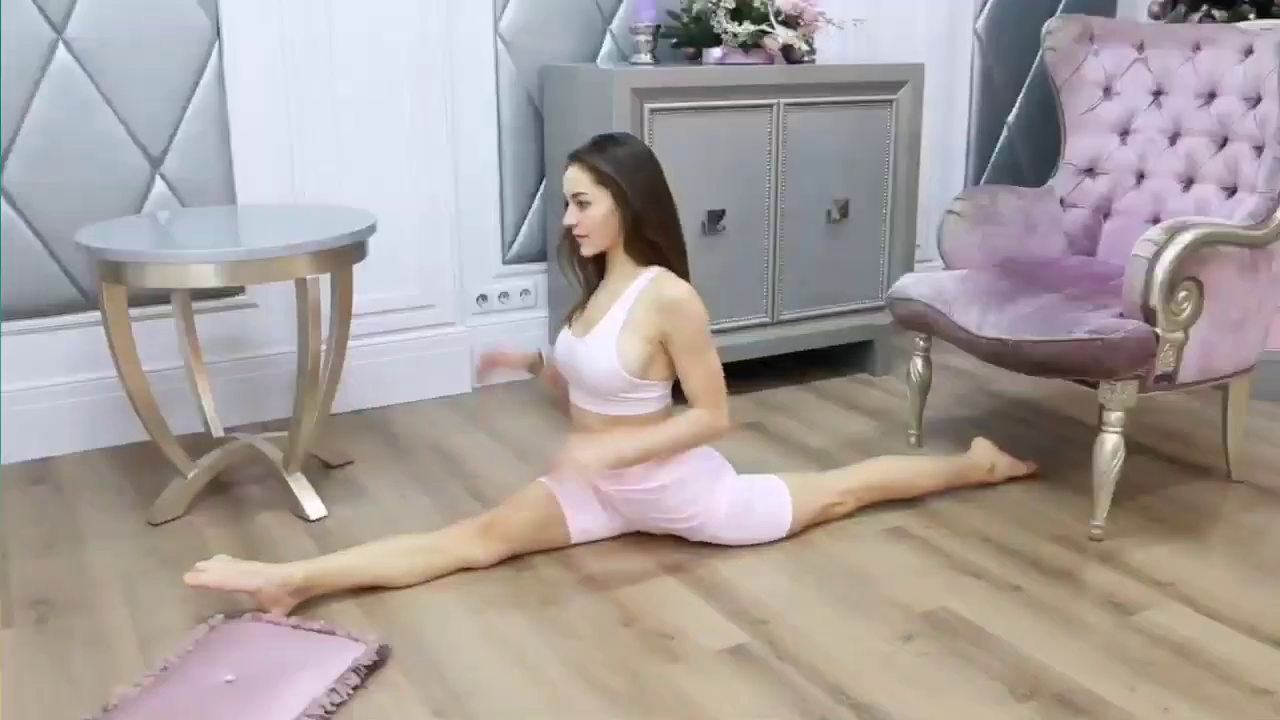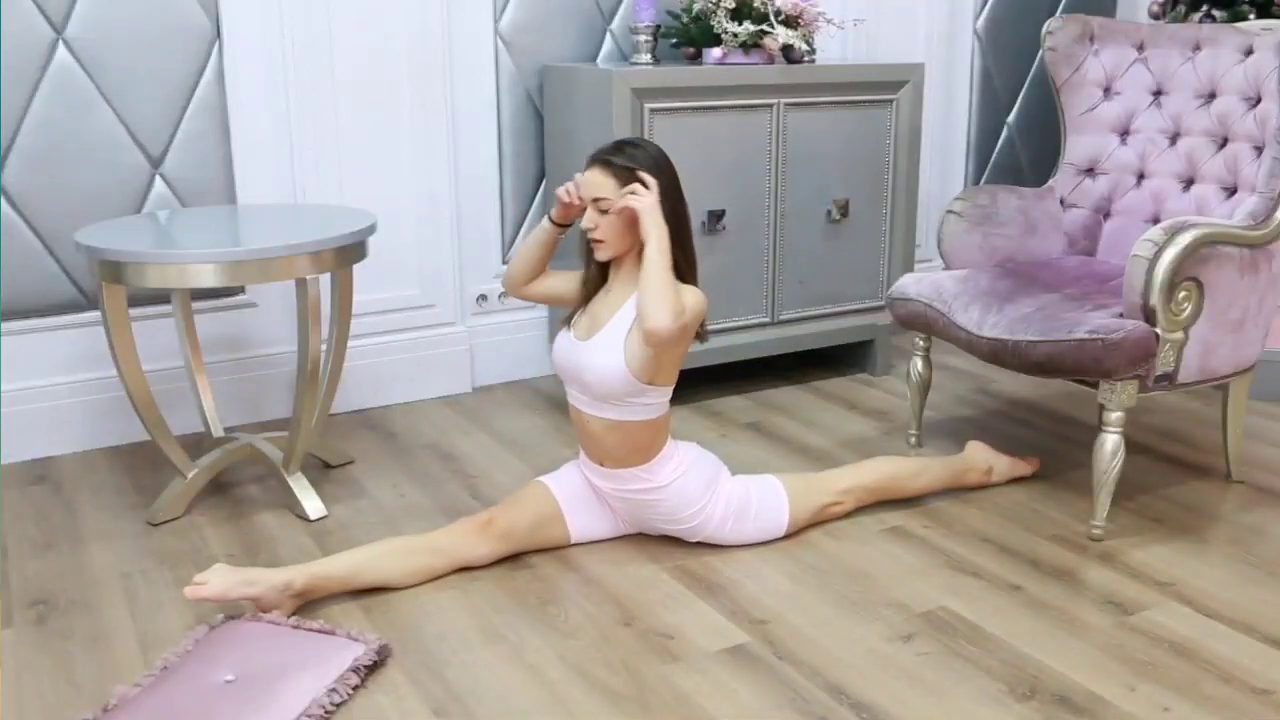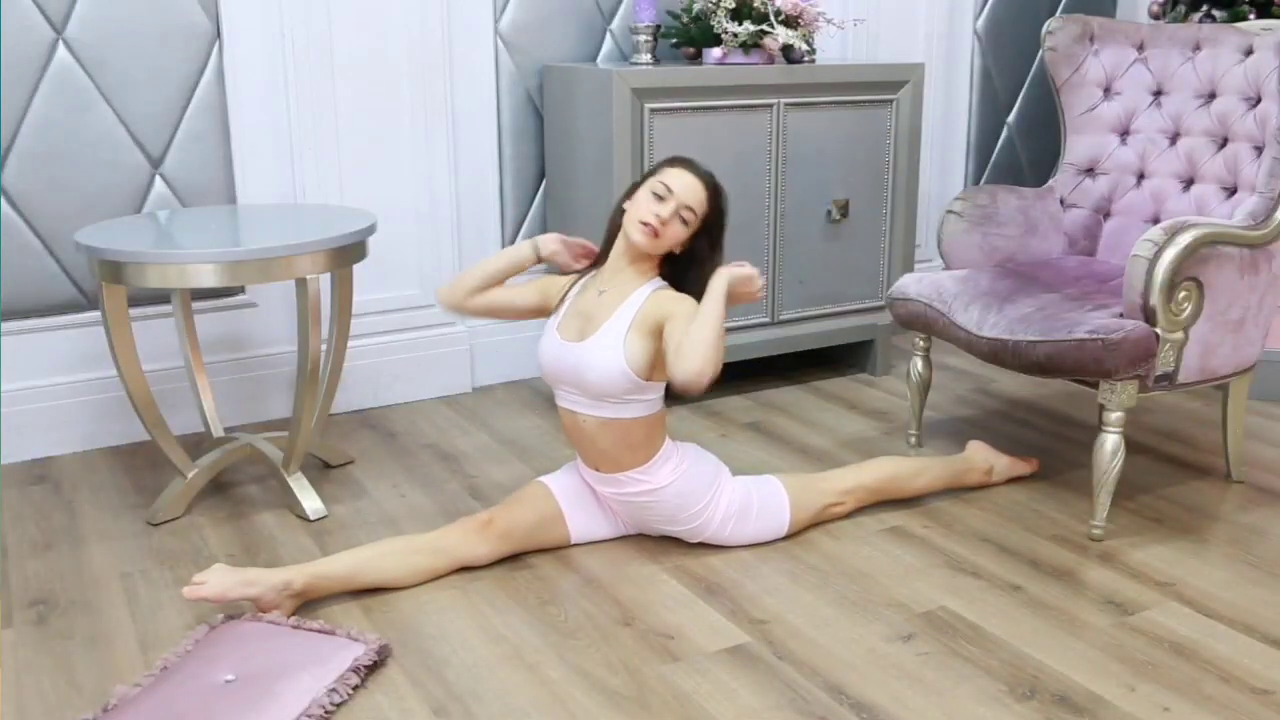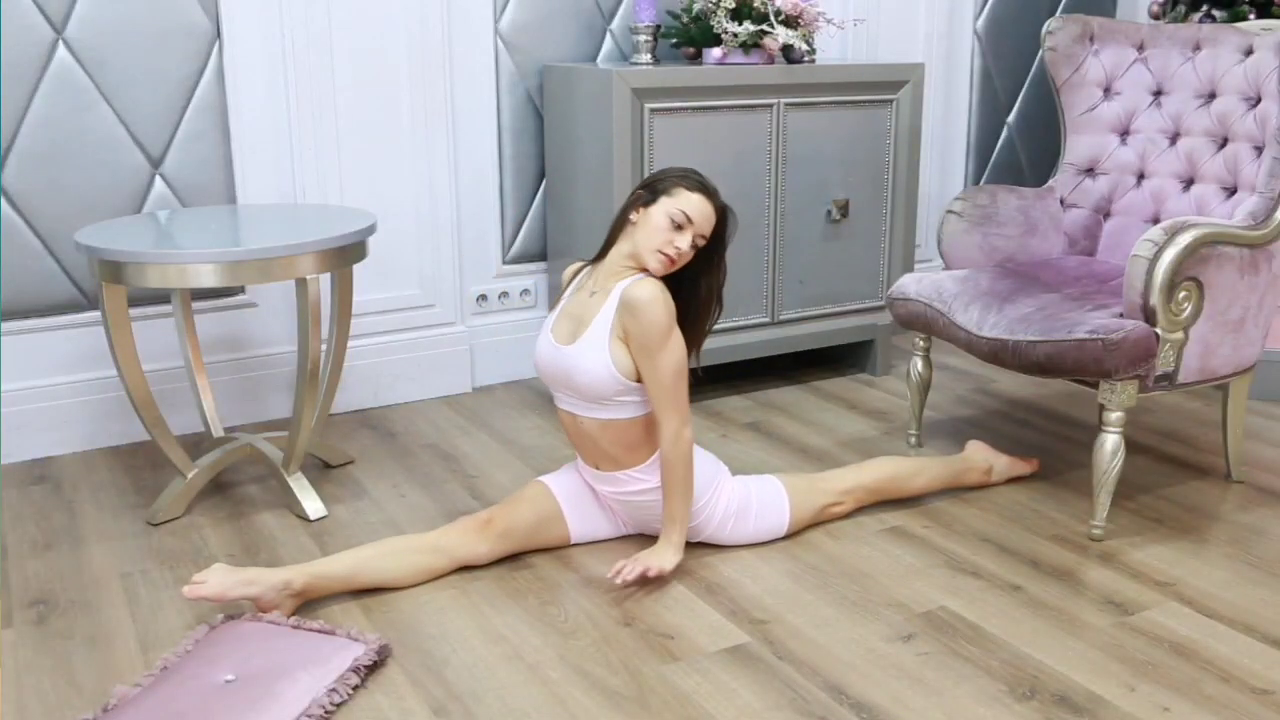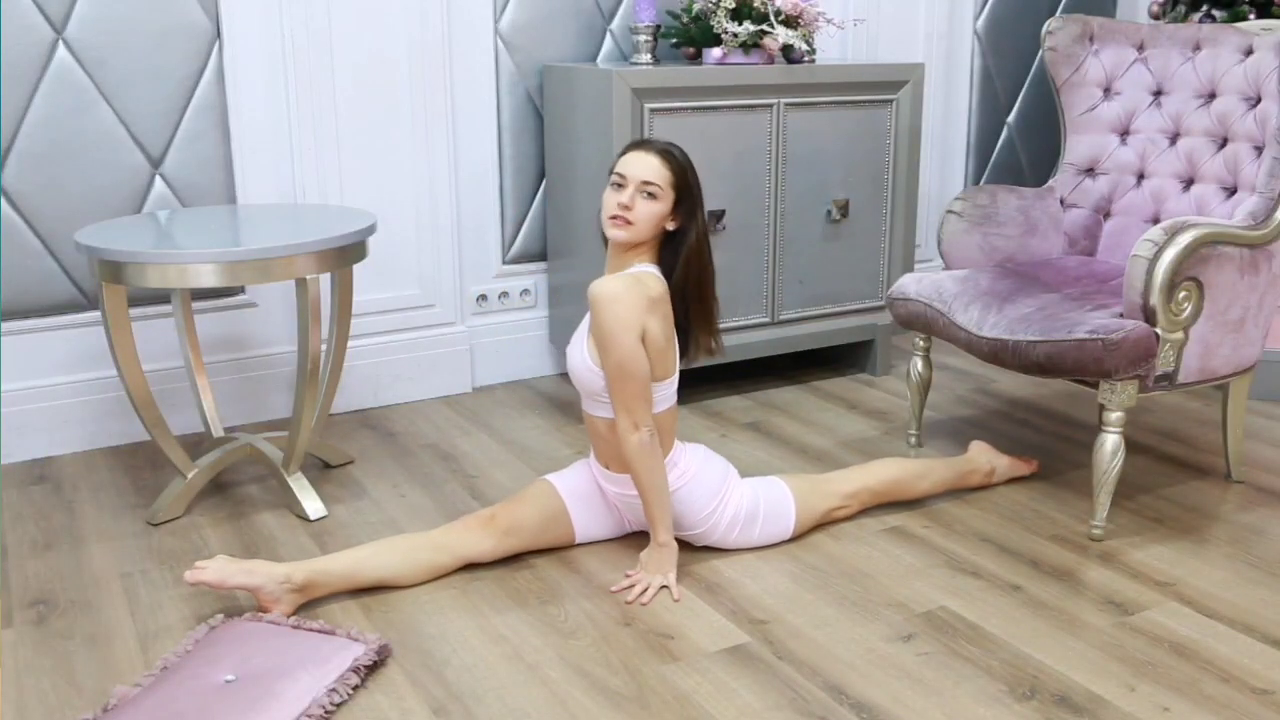
dt=0.7s
person 1, frame 1
left shoulder: (666, 296)
right shoulder: (603, 287)
left elbow: (713, 412)
left wrist: (615, 448)
right wrist: (535, 366)
left hip: (671, 490)
right hip: (607, 486)
right knee: (478, 536)
right ankle: (293, 580)
person 1, frame 2
left shoulder: (670, 302)
right shoulder: (594, 286)
left elbow: (664, 325)
right elbow: (514, 282)
left wrist: (651, 223)
right wrist: (555, 219)
left hip: (672, 489)
right hip: (599, 482)
right knee: (477, 535)
right ankle: (292, 582)
person 1, frame 3
left shoulder: (668, 307)
right shoulder: (573, 287)
left elbow: (694, 373)
right elbow: (456, 297)
left wrist: (724, 284)
right wrist: (541, 248)
left hip: (670, 489)
right hip: (596, 485)
right knee: (476, 535)
right ankle: (291, 583)
person 1, frame 4
left shoulder: (647, 300)
right shoulder: (576, 280)
left elbow: (674, 427)
left wrist: (671, 539)
right wrist: (603, 468)
left hip: (671, 488)
right hip: (598, 483)
right knee: (476, 535)
right ankle: (290, 583)
person 1, frame 5
left shoulder: (618, 292)
right shoulder: (632, 280)
left elbow: (637, 430)
left wrist: (663, 544)
left hip: (684, 489)
right hip: (615, 479)
right knee: (483, 531)
right ankle: (294, 581)
